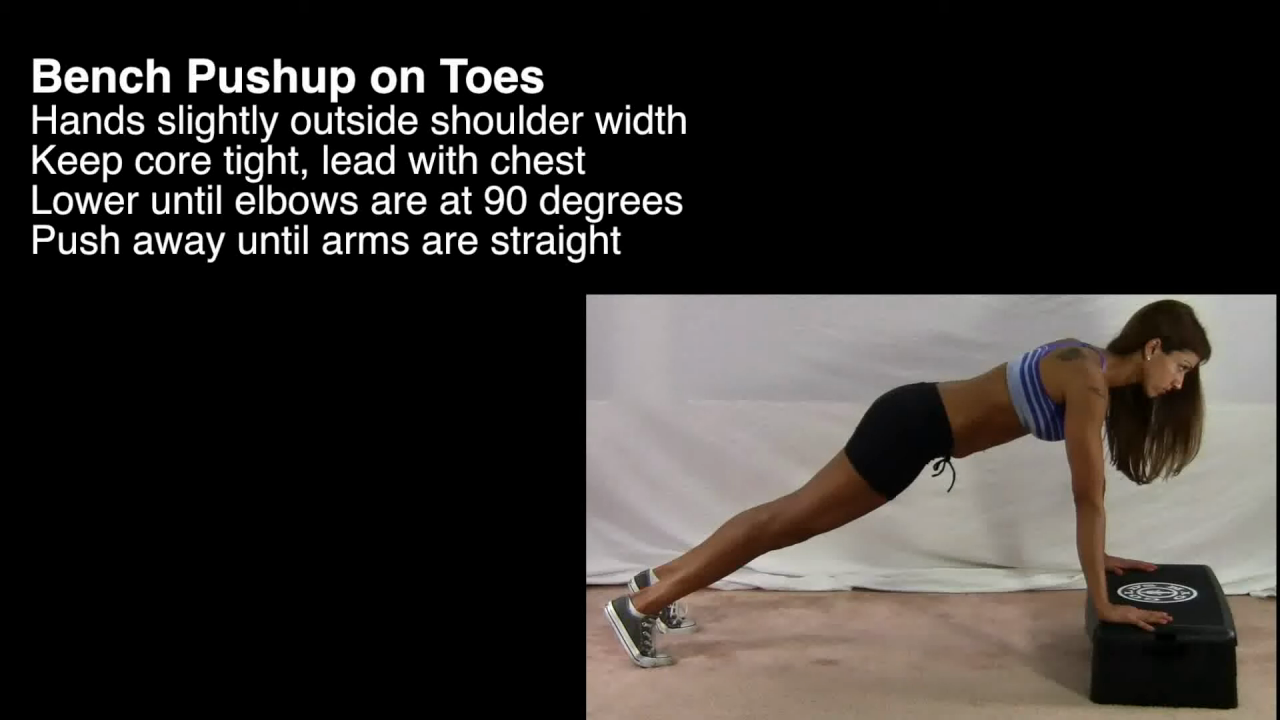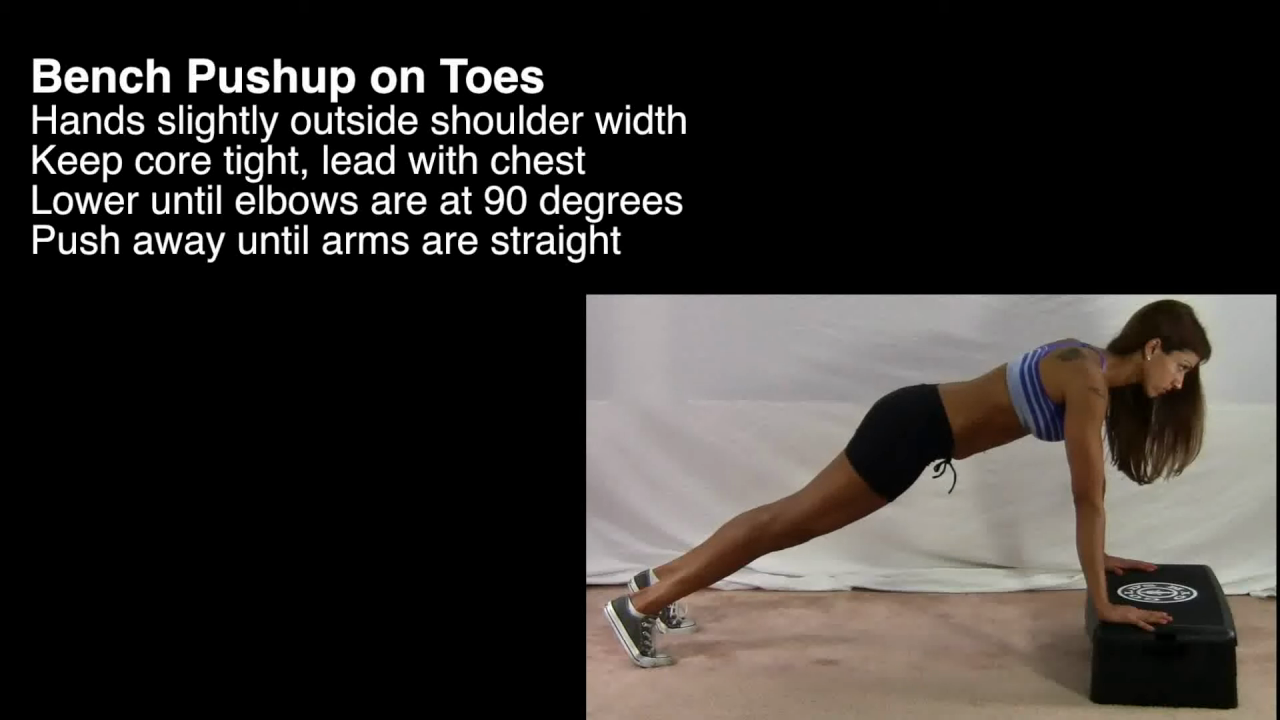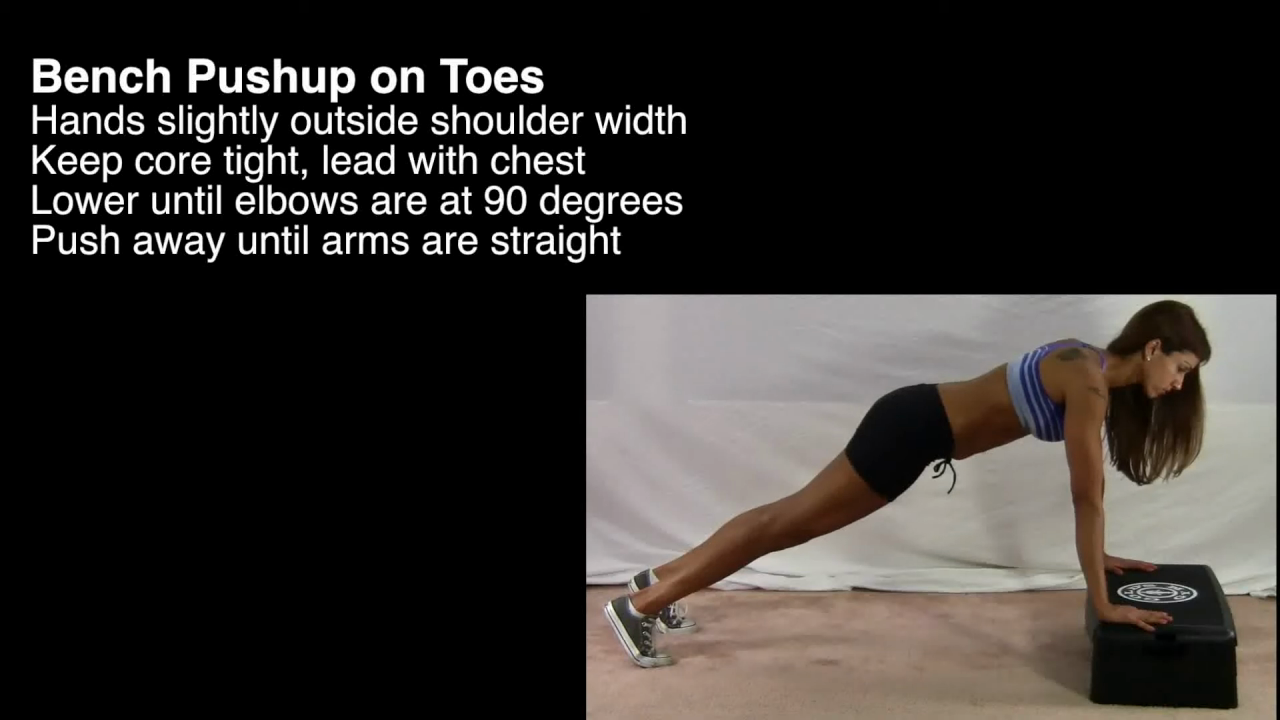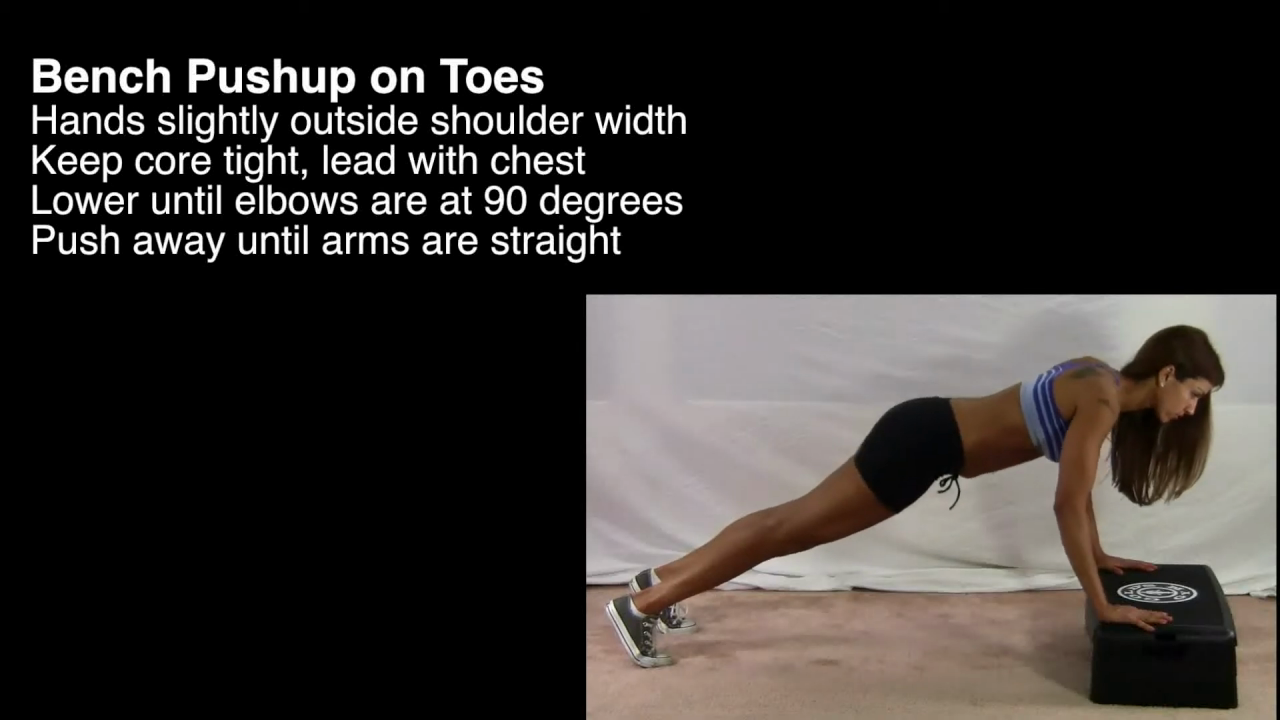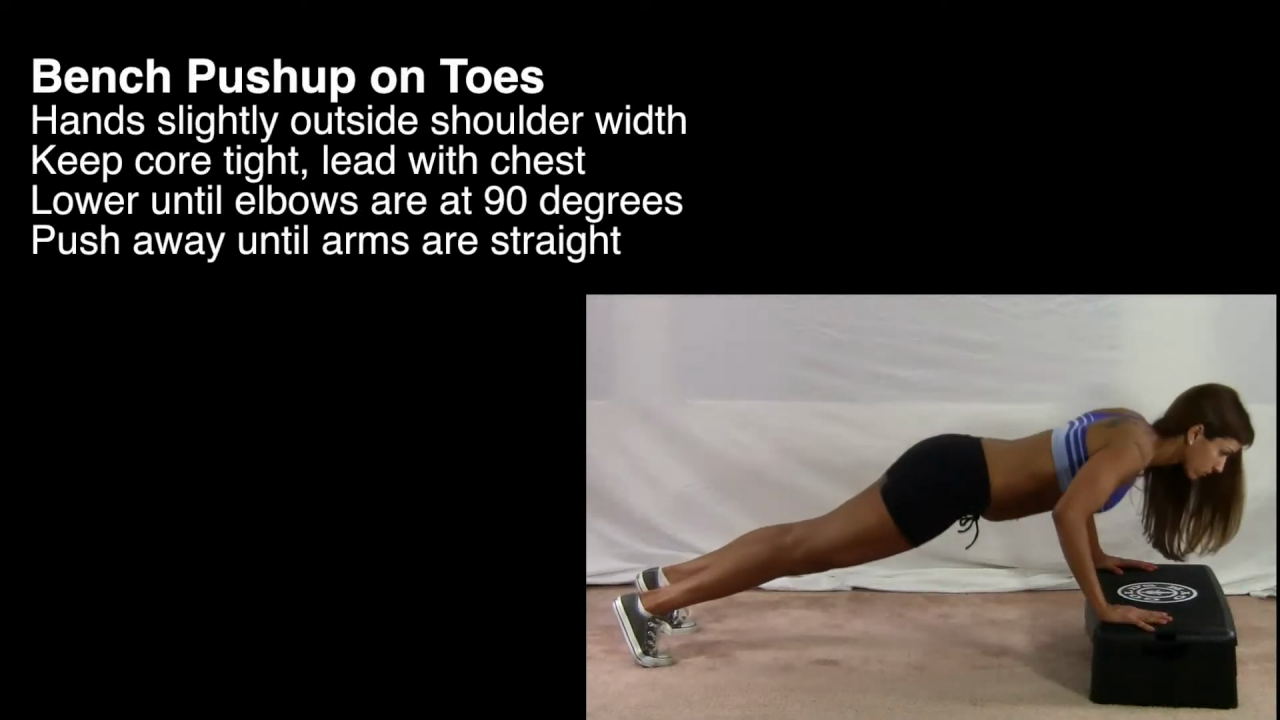
dt=0.3s
person 1, frame 1
left shoulder: (1095, 366)
right shoulder: (1090, 384)
left elbow: (1086, 488)
right elbow: (1089, 497)
left wrist: (1101, 558)
right wrist: (1104, 604)
left hip: (920, 416)
right hip: (914, 427)
left knee: (790, 514)
right knee: (790, 521)
left ankle: (659, 580)
right ankle: (641, 602)
person 1, frame 2
left shoulder: (1095, 367)
right shoulder: (1090, 384)
left elbow: (1086, 490)
right elbow: (1089, 498)
left wrist: (1098, 557)
right wrist: (1103, 604)
left hip: (920, 420)
right hip: (914, 430)
left knee: (790, 516)
right knee: (789, 524)
left ankle: (658, 581)
right ankle: (639, 606)
person 1, frame 3
left shoulder: (1095, 367)
right shoulder: (1089, 383)
left elbow: (1085, 490)
right elbow: (1088, 498)
left wrist: (1100, 557)
right wrist: (1103, 604)
left hip: (920, 418)
right hip: (915, 429)
left knee: (789, 516)
right knee: (789, 523)
left ankle: (659, 581)
right ankle: (640, 606)
person 1, frame 4
left shoulder: (1106, 383)
right shoulder: (1103, 399)
left elbow: (1073, 481)
right elbow: (1067, 504)
left wrist: (1098, 555)
right wrist: (1102, 605)
left hip: (928, 432)
right hip: (923, 442)
left knee: (795, 522)
right knee: (792, 530)
left ankle: (659, 580)
right ankle: (642, 603)
person 1, frame 5
left shoulder: (1135, 430)
right shoulder: (1133, 446)
right elbow: (1067, 515)
left wrist: (1103, 560)
right wrist: (1103, 607)
left hip: (954, 467)
right hip: (951, 480)
left knee: (807, 539)
right knee: (808, 549)
left ankle: (667, 579)
right ankle: (649, 605)
